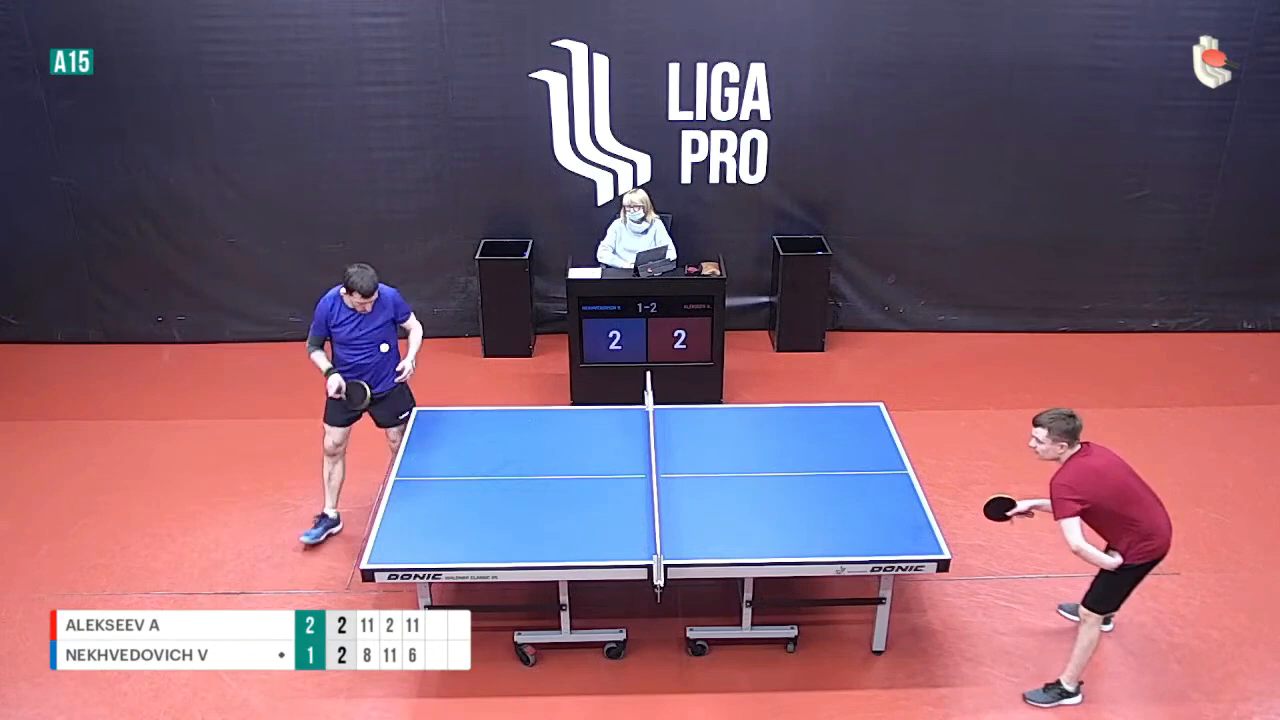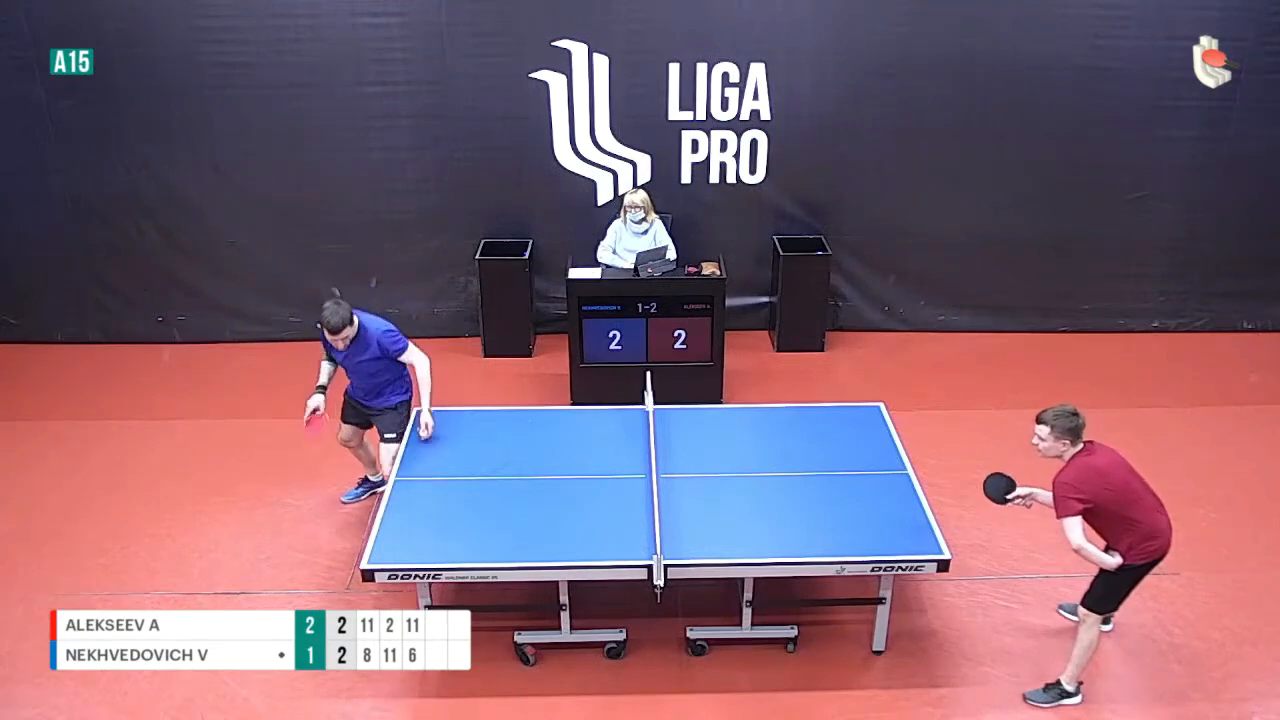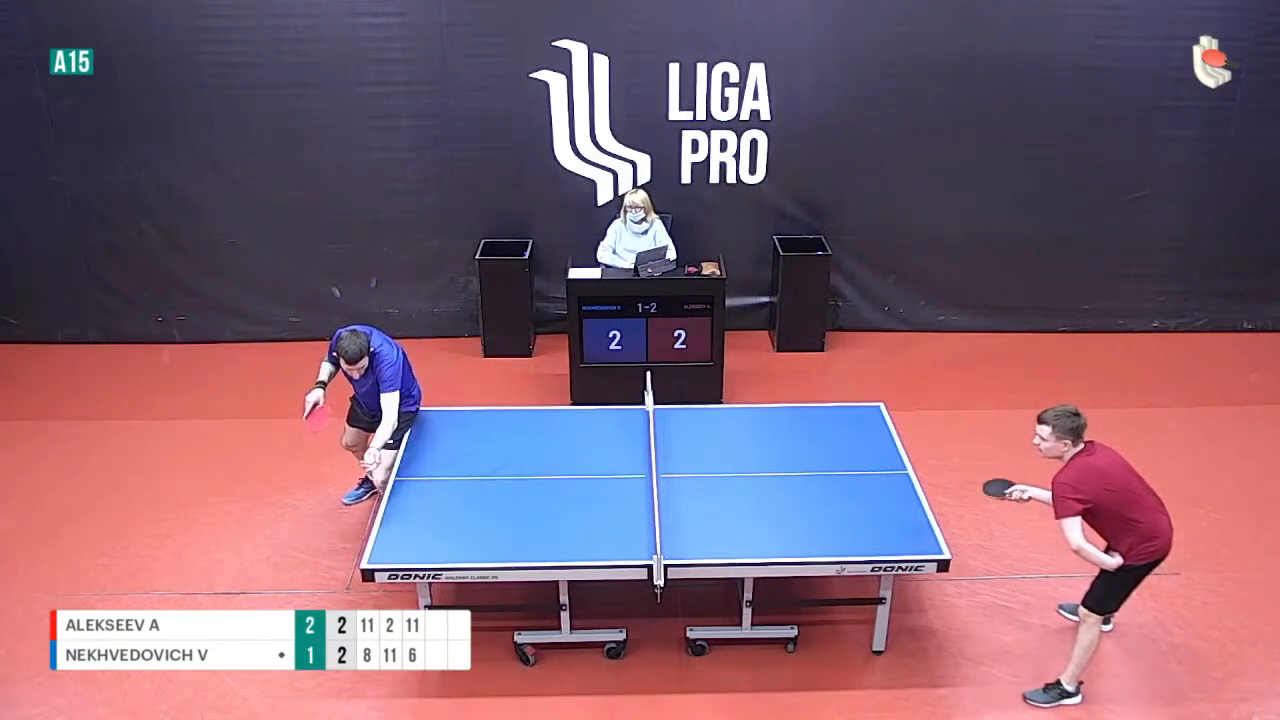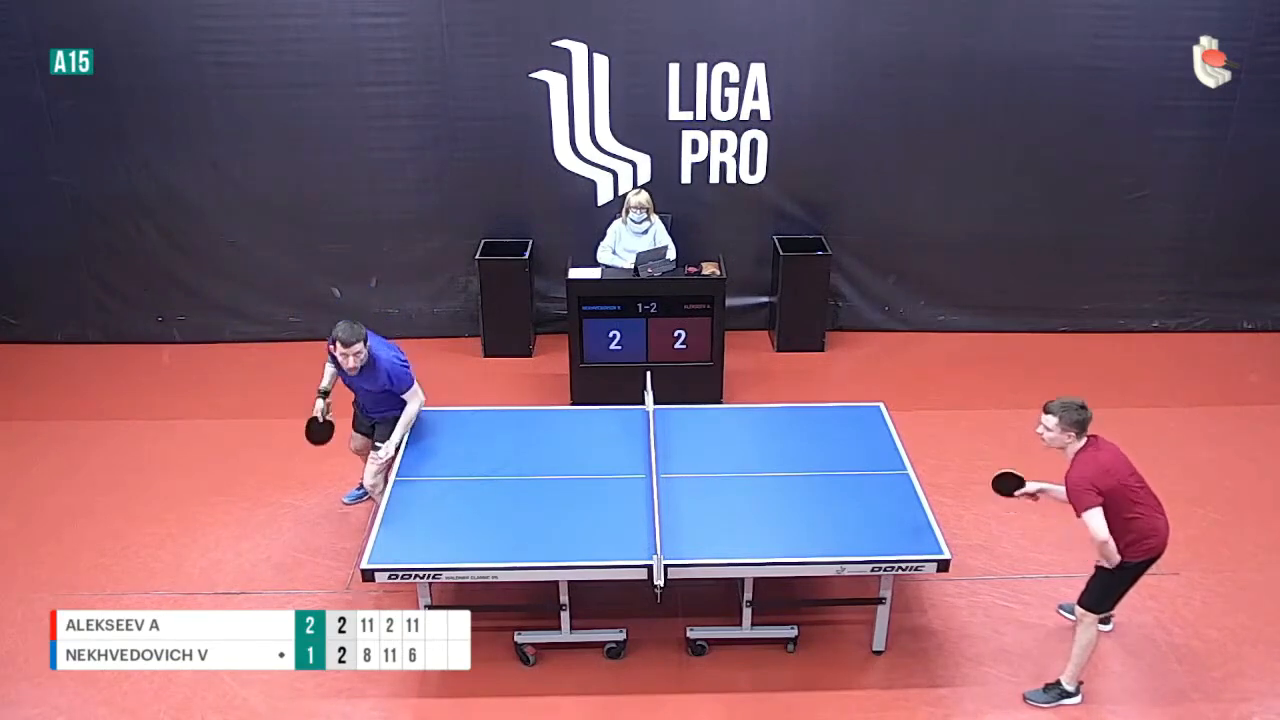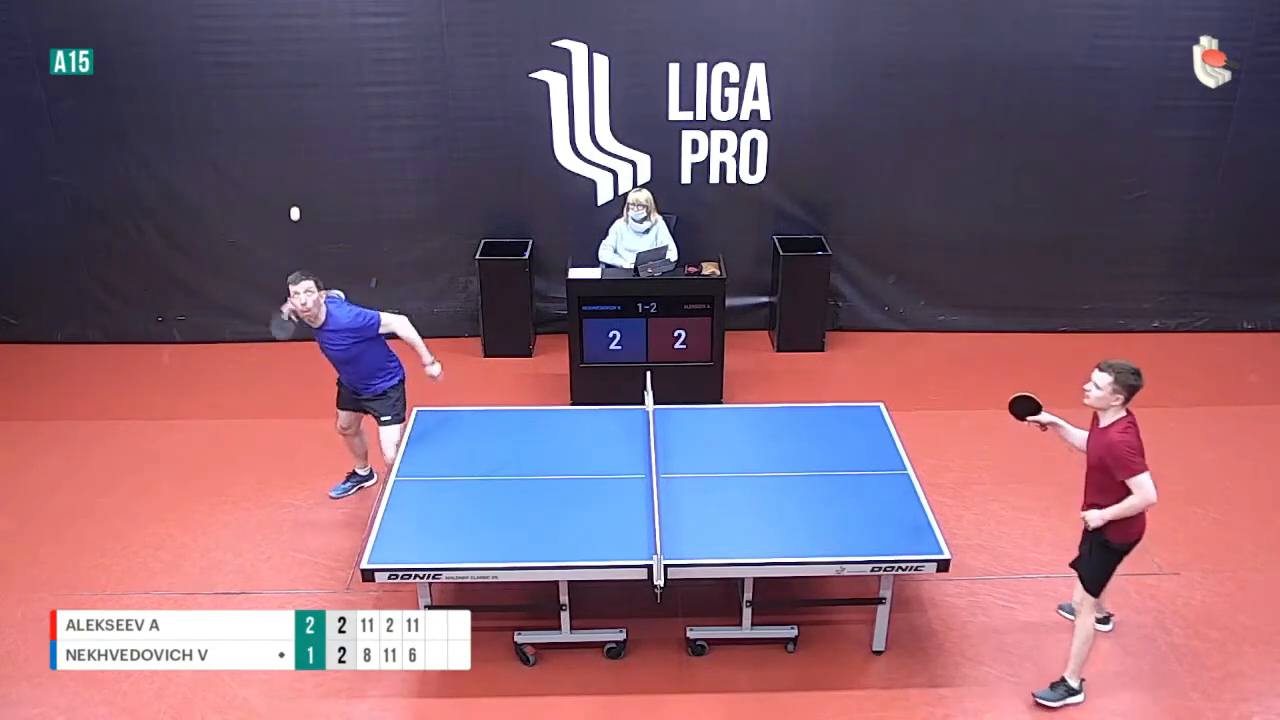
dt=1s
person 1, frame 1
left shoulder: (1064, 481)
right shoulder: (1092, 452)
left elbow: (1076, 545)
left wrist: (1112, 563)
right wrist: (1035, 504)
left hip: (1143, 546)
right hip: (1156, 528)
left knee: (1089, 615)
left ankle: (1068, 687)
right ankle: (1104, 612)
person 1, frame 2
left shoulder: (1067, 480)
right shoulder: (1096, 450)
left elbow: (1078, 544)
left wrist: (1112, 563)
right wrist: (1035, 495)
left hip: (1142, 546)
right hip: (1155, 528)
left knee: (1088, 615)
left ankle: (1068, 688)
right ankle: (1103, 613)
person 1, frame 3
left shoulder: (1067, 480)
right shoulder: (1096, 451)
left elbow: (1078, 544)
left wrist: (1112, 563)
right wrist: (1034, 492)
left hip: (1144, 546)
right hip: (1156, 528)
left knee: (1089, 615)
left ankle: (1068, 688)
right ankle: (1102, 612)
person 1, frame 4
left shoulder: (1079, 475)
right shoulder: (1097, 445)
left elbow: (1100, 536)
left wrist: (1112, 561)
right wrist: (1043, 488)
left hip: (1139, 543)
right hip: (1152, 526)
left knee: (1085, 613)
left ankle: (1068, 687)
right ankle: (1102, 612)
person 1, frame 5
left shoulder: (1120, 442)
right shoulder: (1104, 418)
left elbow: (1147, 496)
right elbow: (1089, 445)
left wrist: (1102, 515)
right wrist: (1055, 423)
left hip: (1115, 529)
right hip: (1103, 520)
left knee: (1081, 602)
right knee: (1091, 571)
left ankle: (1072, 684)
right ankle: (1100, 614)
person 2, frame 1
left shoulder: (390, 298)
right shoulder: (327, 306)
left elbow: (414, 327)
right elbow: (314, 347)
left wrist: (410, 358)
right wrist: (329, 372)
left hip: (387, 386)
right hip: (345, 387)
left knee: (399, 445)
right knee: (332, 447)
right ankle: (330, 516)
person 2, frame 2
left shoulder: (379, 333)
right shoulder: (329, 333)
left elbow: (420, 360)
left wrist: (425, 408)
right wrist: (320, 390)
left hip: (391, 400)
right hip: (358, 396)
left knee: (390, 473)
right knee: (347, 440)
right ankle: (373, 479)
person 2, frame 3
left shoulder: (387, 360)
right shoulder: (340, 340)
left elbow: (390, 418)
right elbow: (330, 362)
left wrist: (374, 449)
right wrist: (320, 386)
left hip: (399, 406)
right hip: (365, 400)
left knee: (382, 479)
right knee: (350, 443)
right ankle: (371, 480)
person 2, frame 4
left shoulder: (389, 363)
right shoulder: (336, 346)
left elbow: (417, 400)
left wrist: (393, 442)
right wrist: (323, 394)
left hip: (393, 413)
right hip: (365, 405)
left knee: (372, 483)
right knee: (358, 448)
right ankle: (375, 481)
person 2, frame 5
left shoulder: (346, 314)
left elbow: (398, 323)
right elbow: (336, 294)
left wrist: (428, 362)
right wrist: (295, 304)
left hip: (386, 386)
right hip: (352, 383)
left knee: (390, 457)
right knee: (345, 428)
right ankle: (361, 474)
